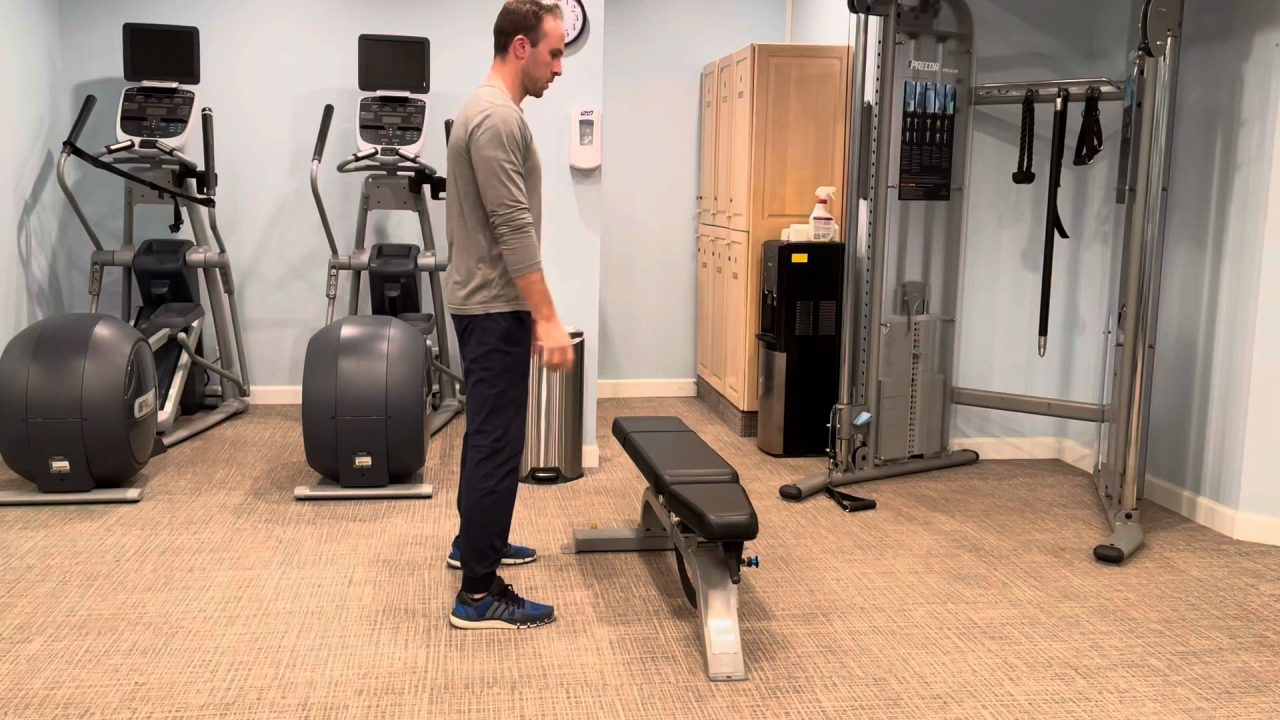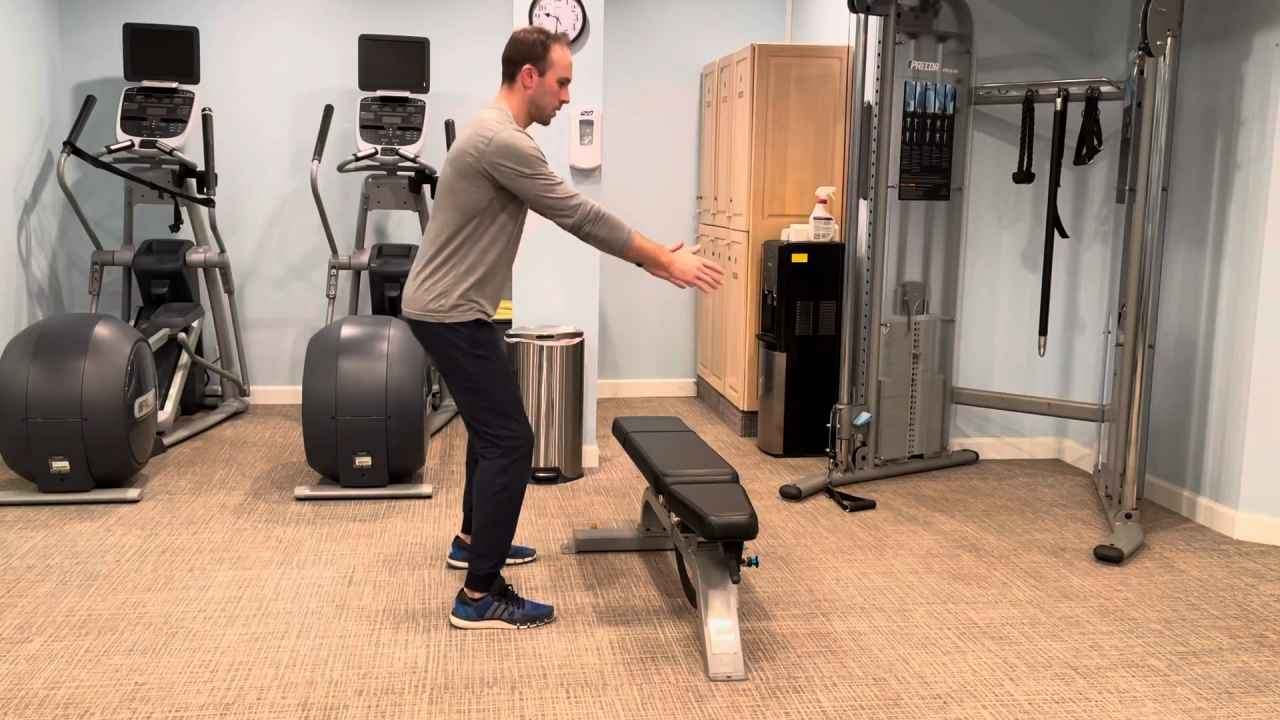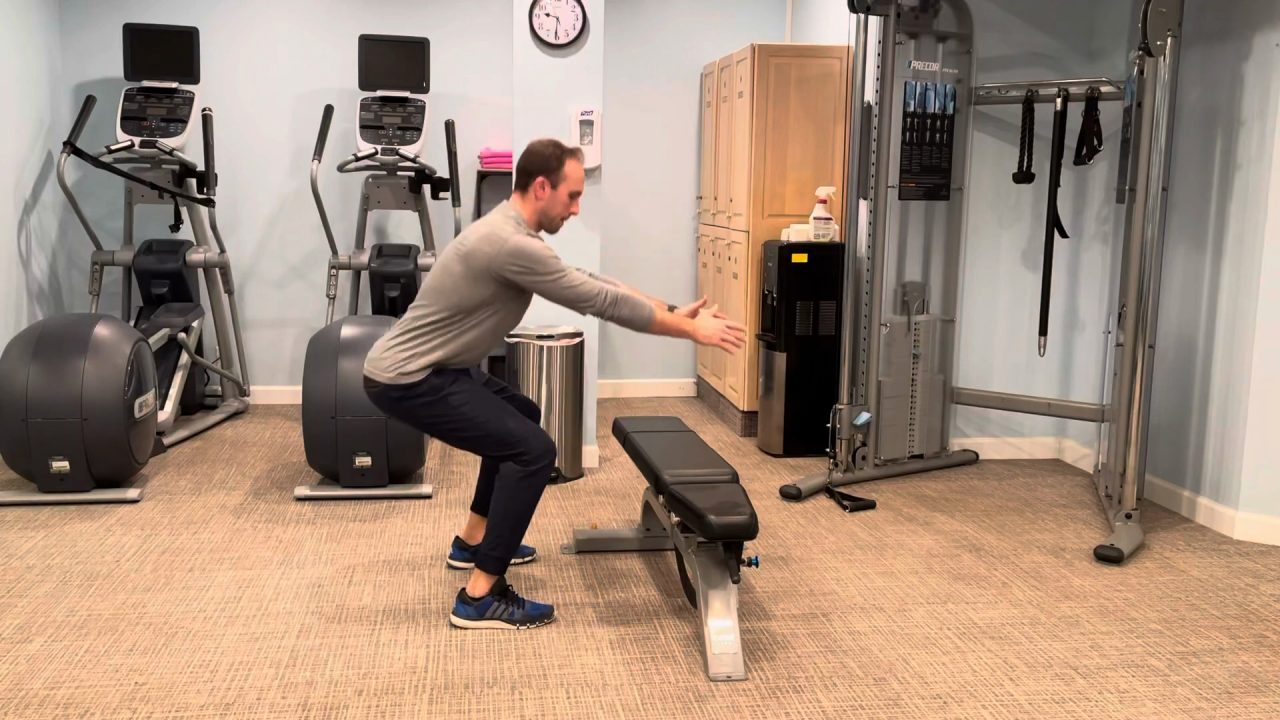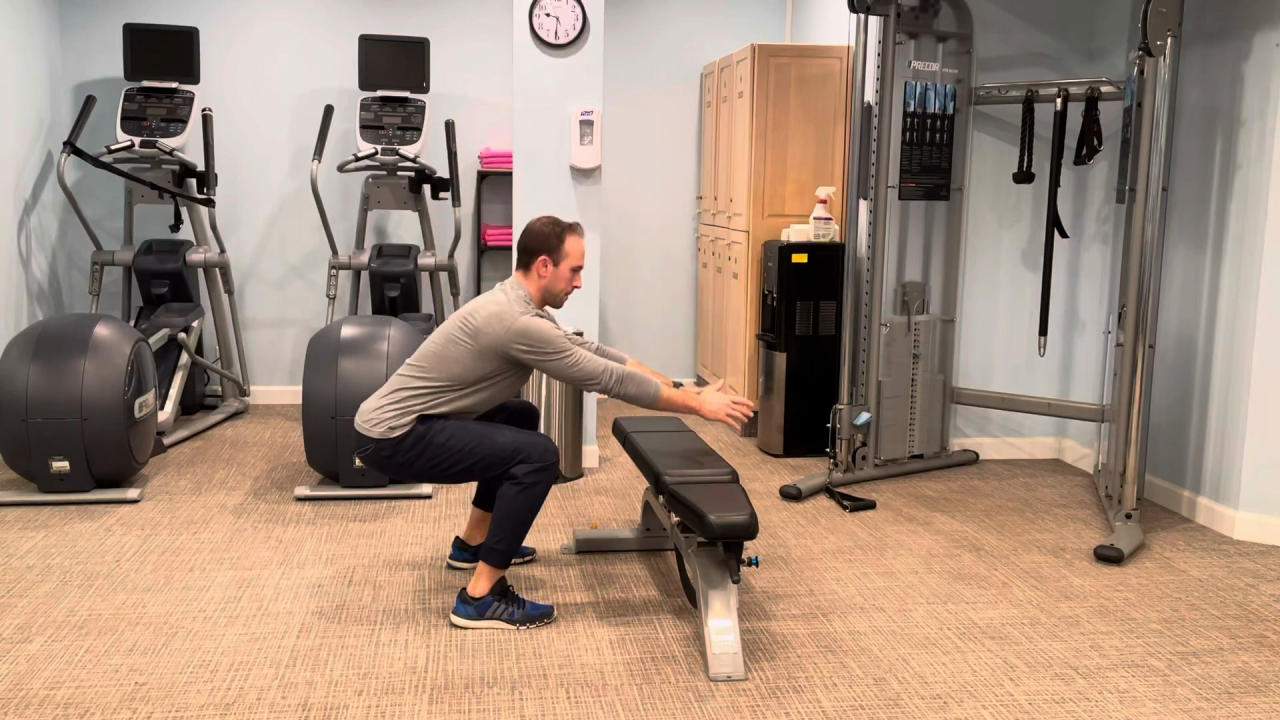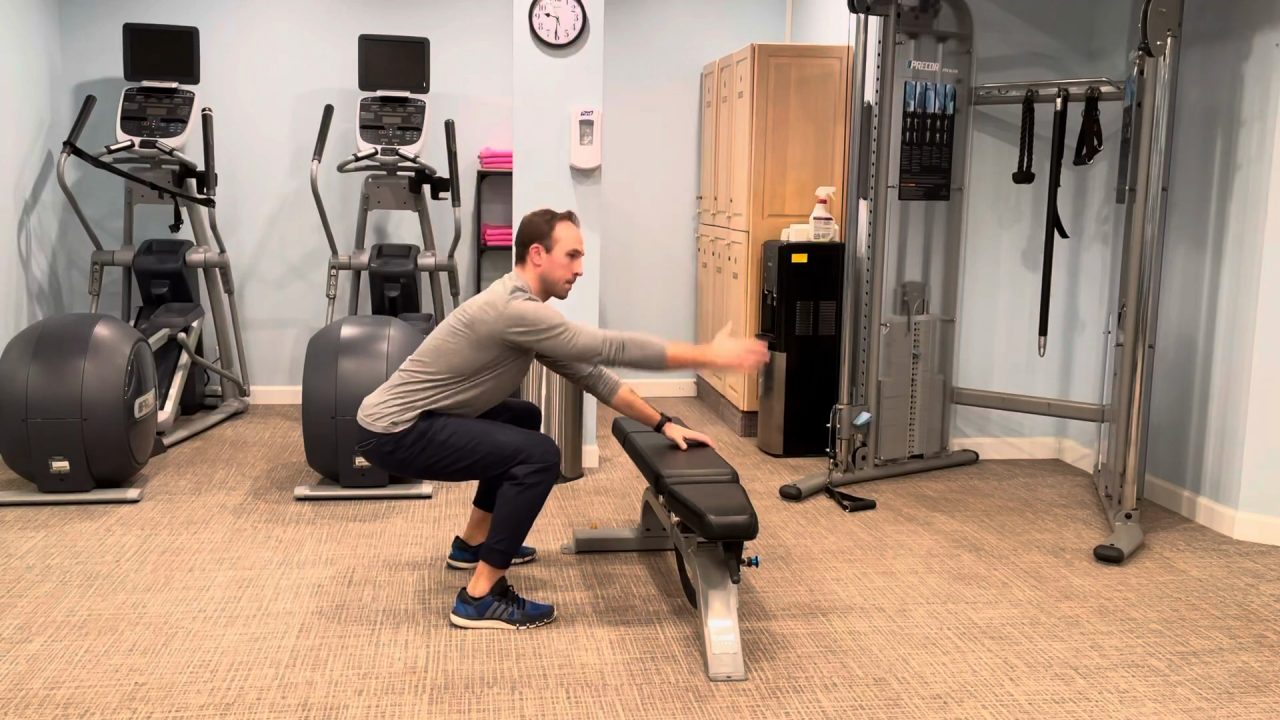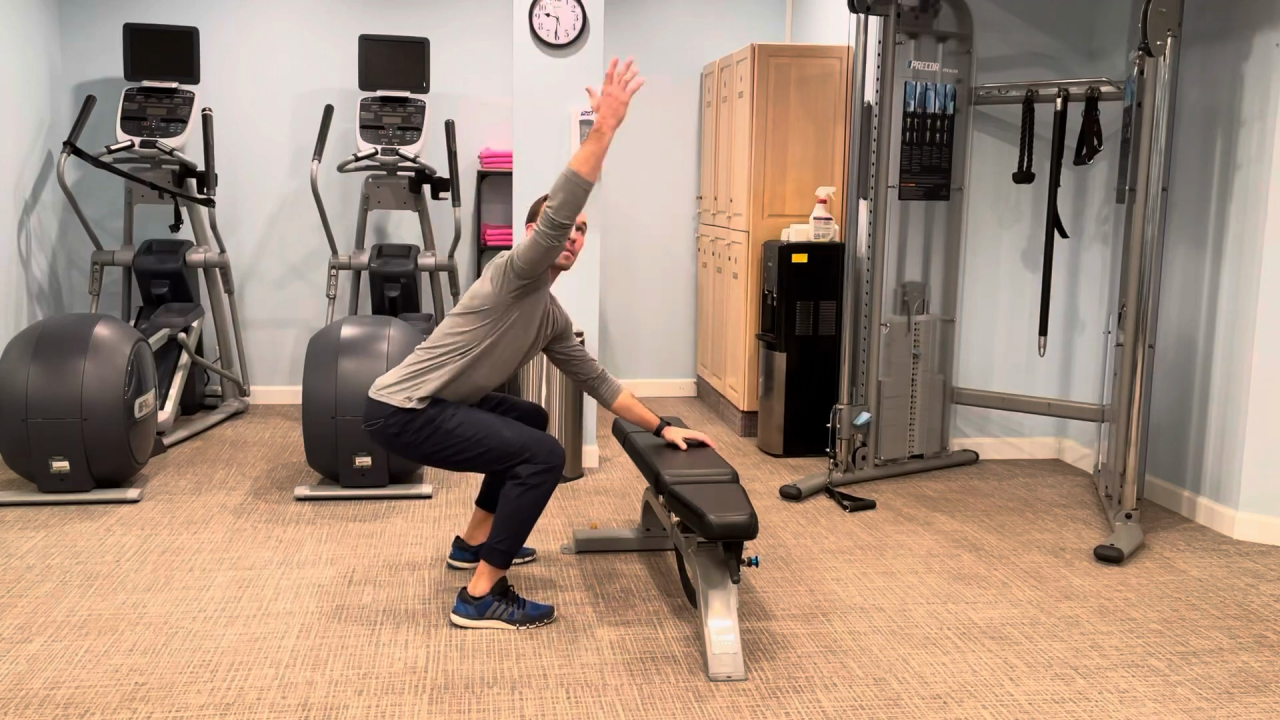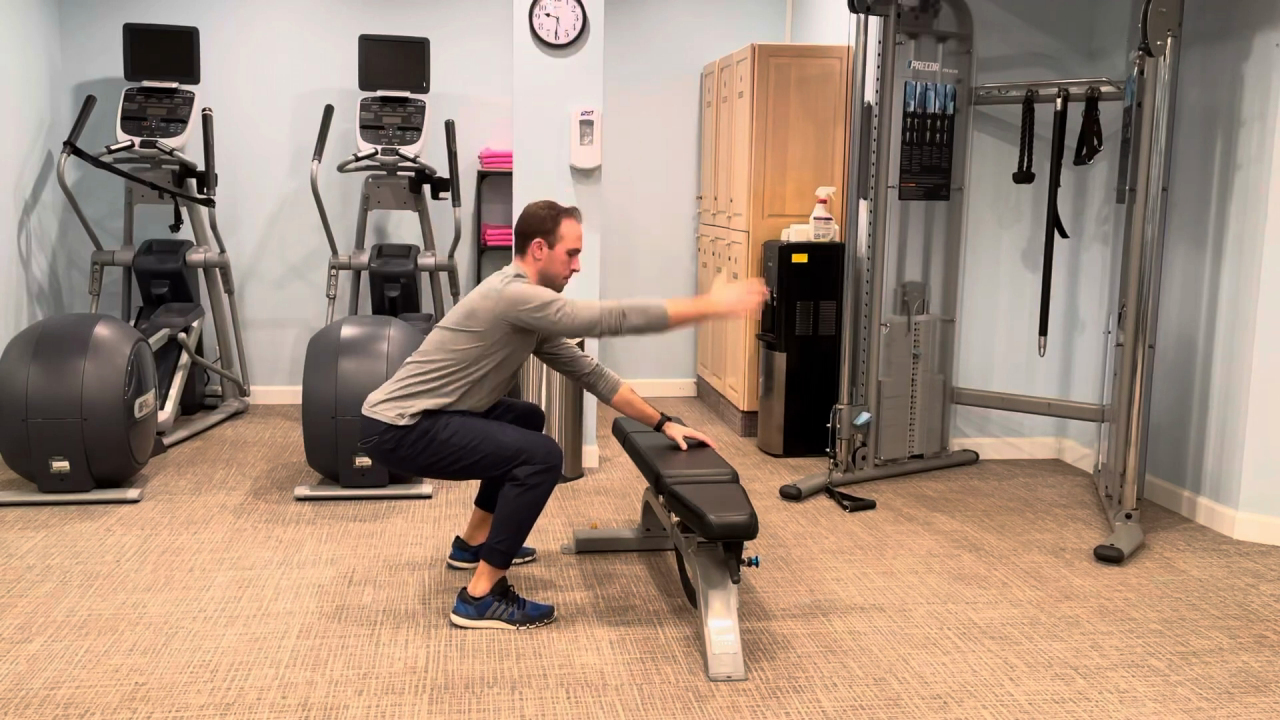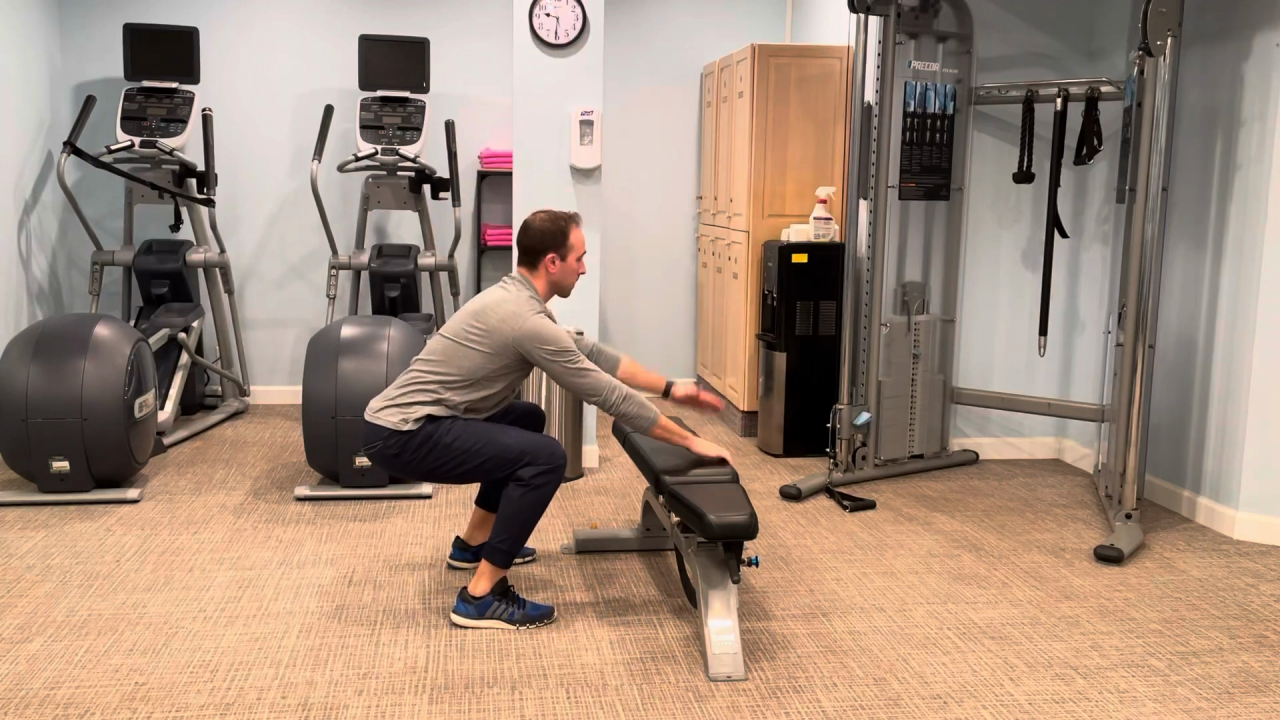
dt=0.5s
person 1, frame 1
left shoulder: (487, 109)
right shoulder: (498, 117)
right elbow: (513, 229)
left wrist: (534, 306)
right wrist: (545, 321)
left hip: (484, 301)
right hip: (494, 309)
left knee: (487, 429)
right knee: (498, 439)
left ankle: (477, 540)
right ankle: (478, 593)
person 1, frame 2
left shoulder: (497, 133)
right shoulder: (502, 140)
left elbow: (573, 215)
right elbow: (580, 216)
left wrist: (655, 255)
right wrist: (667, 262)
left hip: (451, 306)
right hip: (453, 313)
left knee: (493, 427)
right knee: (509, 439)
left ankle: (473, 539)
right ankle: (479, 596)
person 1, frame 3
left shoulder: (511, 233)
right shoulder: (512, 245)
left elbow: (589, 284)
right elbow: (601, 302)
left wrist: (672, 311)
right wrist: (692, 331)
left hip: (419, 367)
right hip: (403, 379)
left knee: (518, 417)
right knee: (532, 450)
left ankle: (473, 539)
right ankle: (480, 596)
person 1, frame 4
left shoulder: (518, 306)
right shoulder: (518, 324)
left elbow: (594, 354)
right elbow: (607, 380)
left wrist: (678, 387)
right wrist: (697, 404)
left hip: (402, 419)
right hip: (391, 436)
left knee: (520, 419)
right knee: (537, 455)
left ankle: (474, 542)
right ankle: (480, 597)
person 1, frame 5
left shoulder: (525, 310)
right shoulder: (515, 311)
left elbow: (590, 371)
right elbow: (613, 348)
left wrist: (662, 423)
right wrist: (709, 355)
left hip: (410, 418)
right hip: (392, 433)
left knee: (523, 420)
right knee: (538, 456)
left ankle: (473, 542)
right ankle: (481, 597)
person 1, frame 6
left shoulder: (549, 316)
right shoulder: (511, 276)
left elbow: (596, 379)
right elbow: (556, 216)
left wrist: (662, 427)
right wrist: (603, 128)
left hip: (431, 405)
right hip: (400, 412)
left knee: (529, 425)
right knee: (542, 455)
left ankle: (474, 542)
right ankle: (481, 596)
person 1, frame 7
left shoulder: (525, 302)
right shoulder: (515, 295)
left elbow: (589, 371)
right elbow: (616, 319)
left wrist: (662, 423)
right wrist: (711, 306)
left hip: (412, 417)
right hip: (397, 430)
left knee: (526, 421)
right knee: (540, 457)
left ankle: (474, 543)
right ankle: (481, 597)
person 1, frame 8
left shoulder: (516, 299)
right shoulder: (526, 321)
left elbow: (591, 354)
right elbow: (608, 395)
left wrist: (669, 388)
right wrist: (690, 441)
left hip: (407, 420)
right hip: (400, 435)
left knee: (526, 420)
right knee: (544, 457)
left ankle: (474, 542)
right ankle: (481, 597)
